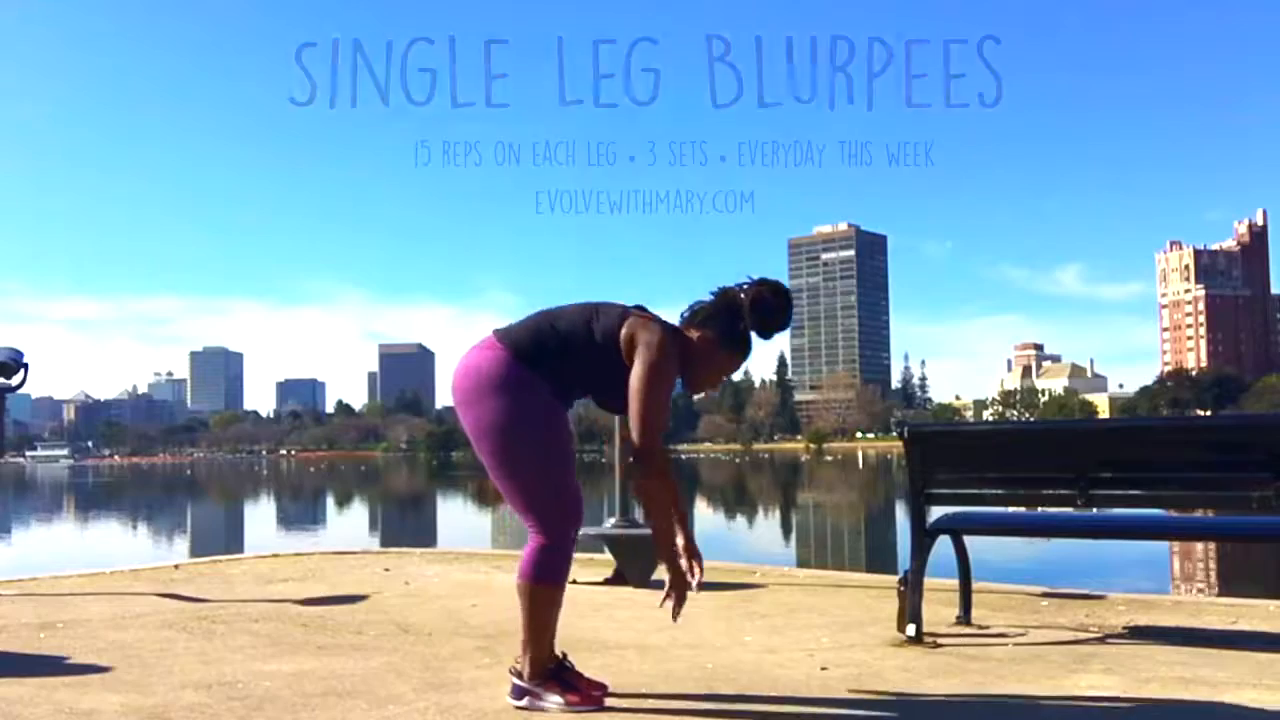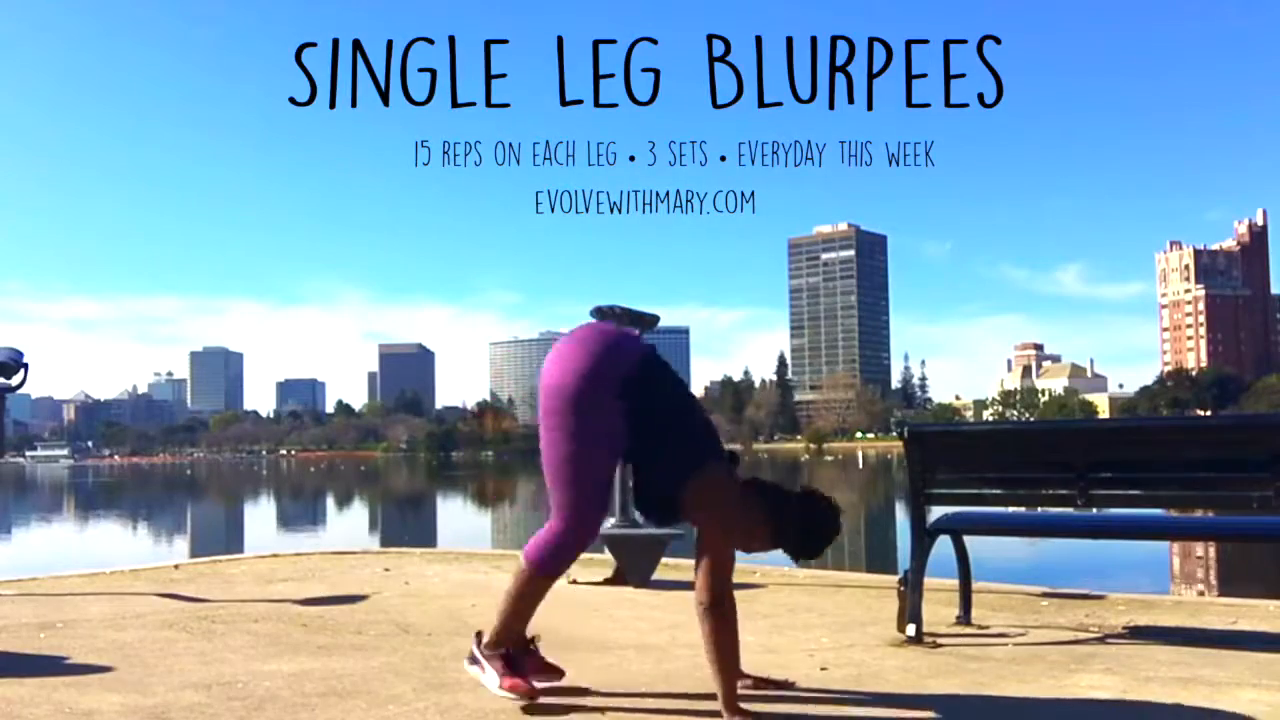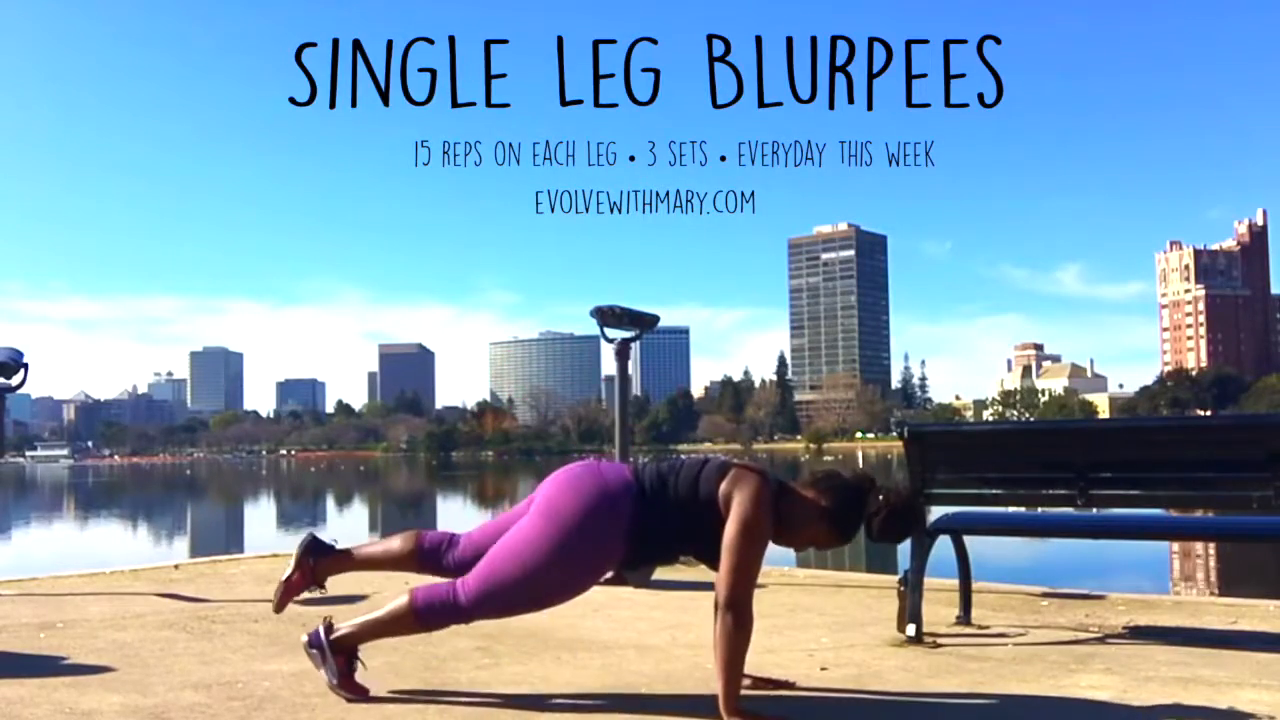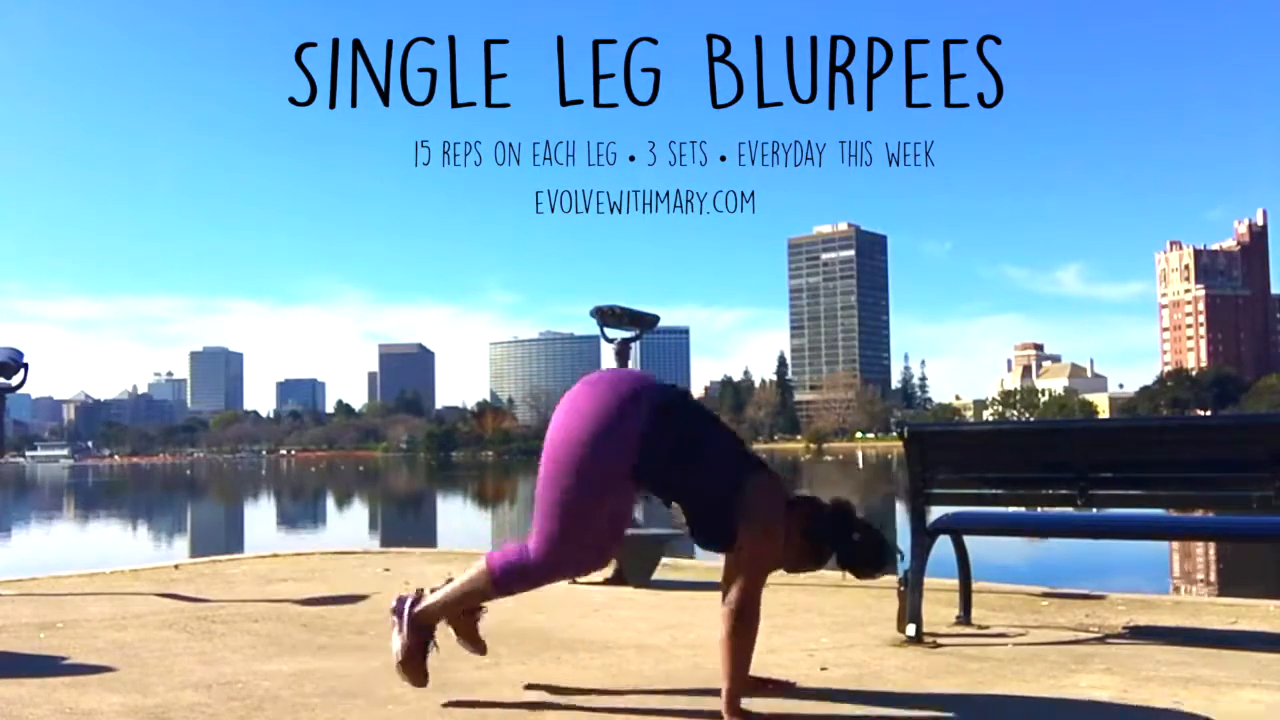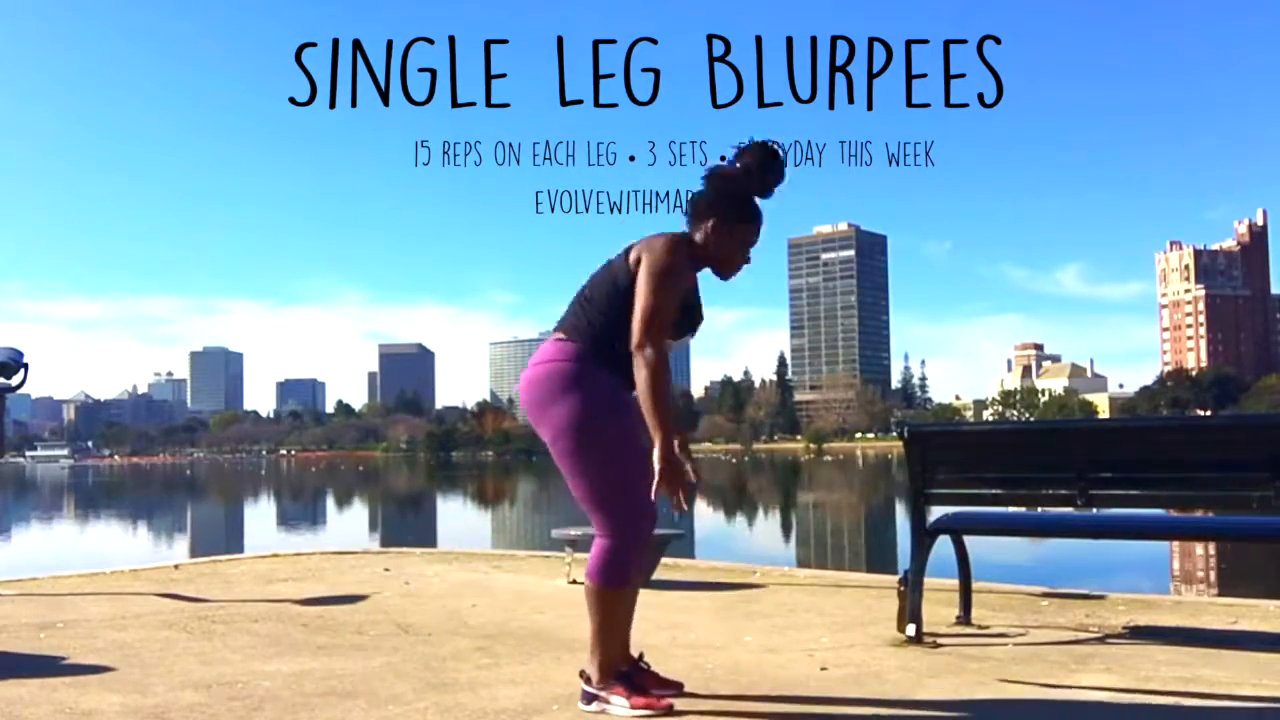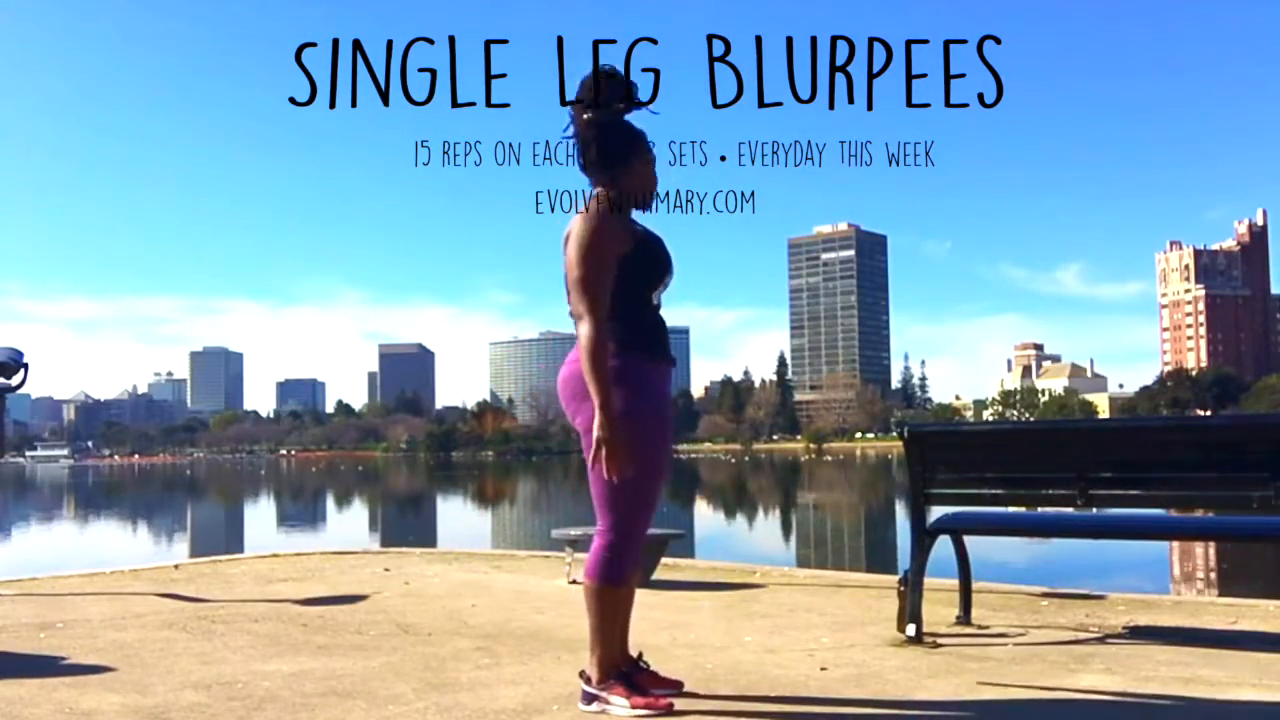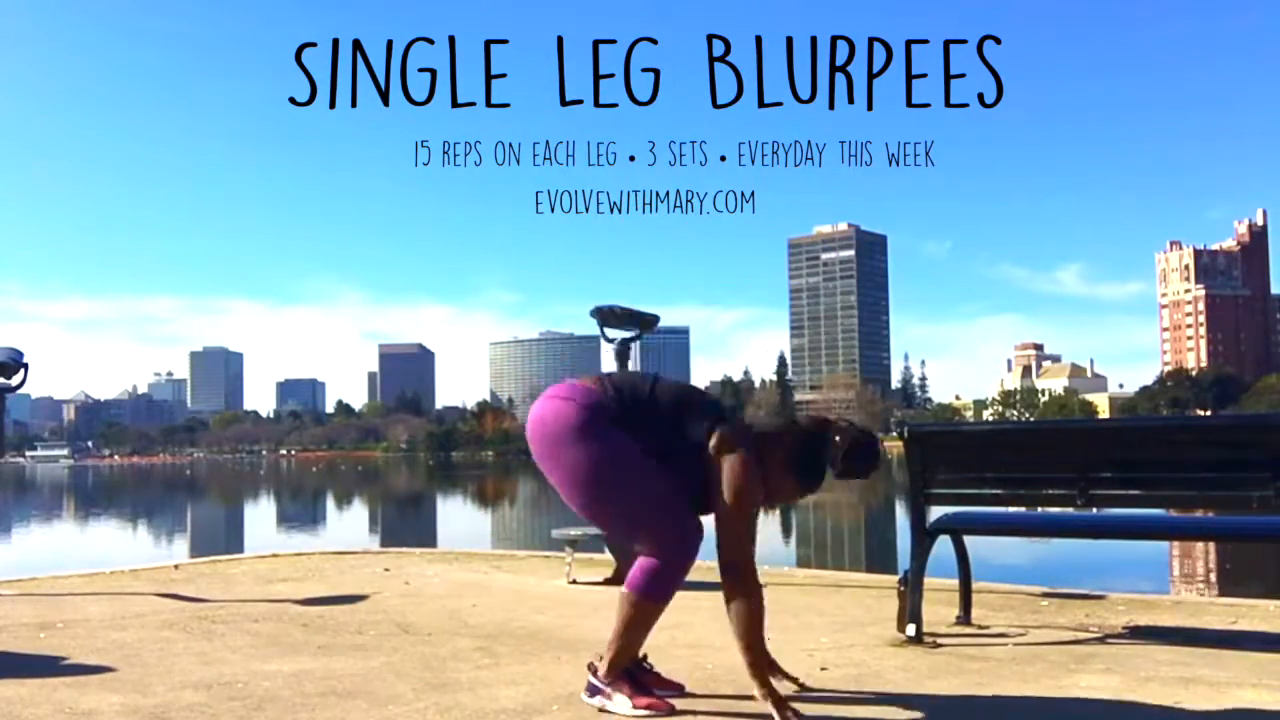
dt=0.7s
person 1, frame 1
left shoulder: (660, 354)
right shoulder: (658, 346)
left elbow: (651, 460)
right elbow: (647, 455)
left wrist: (677, 546)
right wrist: (675, 553)
left hip: (516, 383)
right hip: (496, 378)
left knee: (562, 520)
right knee: (556, 523)
left ankle: (543, 661)
right ankle: (531, 676)
person 1, frame 2
left shoulder: (716, 496)
right shoulder: (731, 508)
left elbow: (715, 597)
right elbow: (713, 603)
left wrist: (732, 670)
left knee: (576, 526)
right knee: (574, 527)
left ankle: (513, 641)
right ankle: (494, 647)
person 1, frame 3
left shoulder: (753, 498)
right shoulder: (759, 501)
left elbow: (729, 598)
right elbow: (731, 604)
left hip: (586, 493)
right hip: (590, 519)
left knee: (460, 552)
right knee: (470, 595)
left ankle: (327, 558)
right ankle: (337, 637)
person 1, frame 4
left shoulder: (760, 508)
right shoulder: (769, 516)
left elbow: (734, 591)
right elbow: (741, 602)
left wrist: (739, 675)
left hip: (615, 408)
right hip: (608, 411)
left knee: (598, 546)
right knee: (551, 554)
left ankle: (462, 603)
right ankle: (423, 614)
person 1, frame 5
left shoulder: (677, 269)
right shoulder: (669, 258)
left elbow: (651, 353)
right elbow: (645, 350)
left wrist: (672, 438)
right wrist: (665, 443)
left hip: (591, 382)
right hip: (566, 377)
left knee: (635, 530)
right knee: (623, 532)
left ankle: (618, 663)
person 1, frame 6
left shoulder: (619, 227)
right shoulder: (595, 224)
right elbow: (591, 325)
right wrist: (605, 413)
left hip: (638, 382)
right hip: (616, 382)
left knee: (629, 530)
right knee: (619, 530)
left ankle: (617, 663)
person 1, frame 7
left shoulder: (740, 456)
right shoulder: (744, 460)
right elbow: (739, 579)
left wrist: (762, 658)
right wrist: (759, 675)
left hip: (584, 416)
right hip: (570, 423)
left knee: (674, 538)
right knee: (675, 541)
left ankle: (622, 660)
right ankle: (609, 676)
